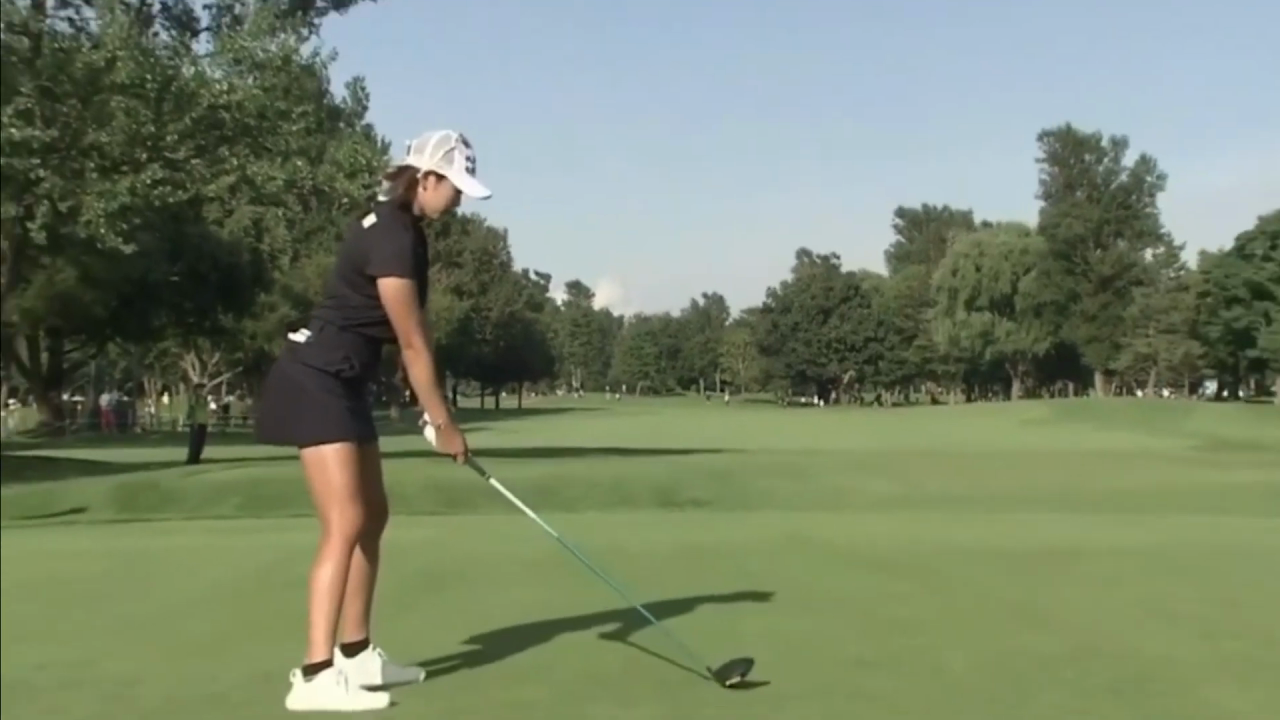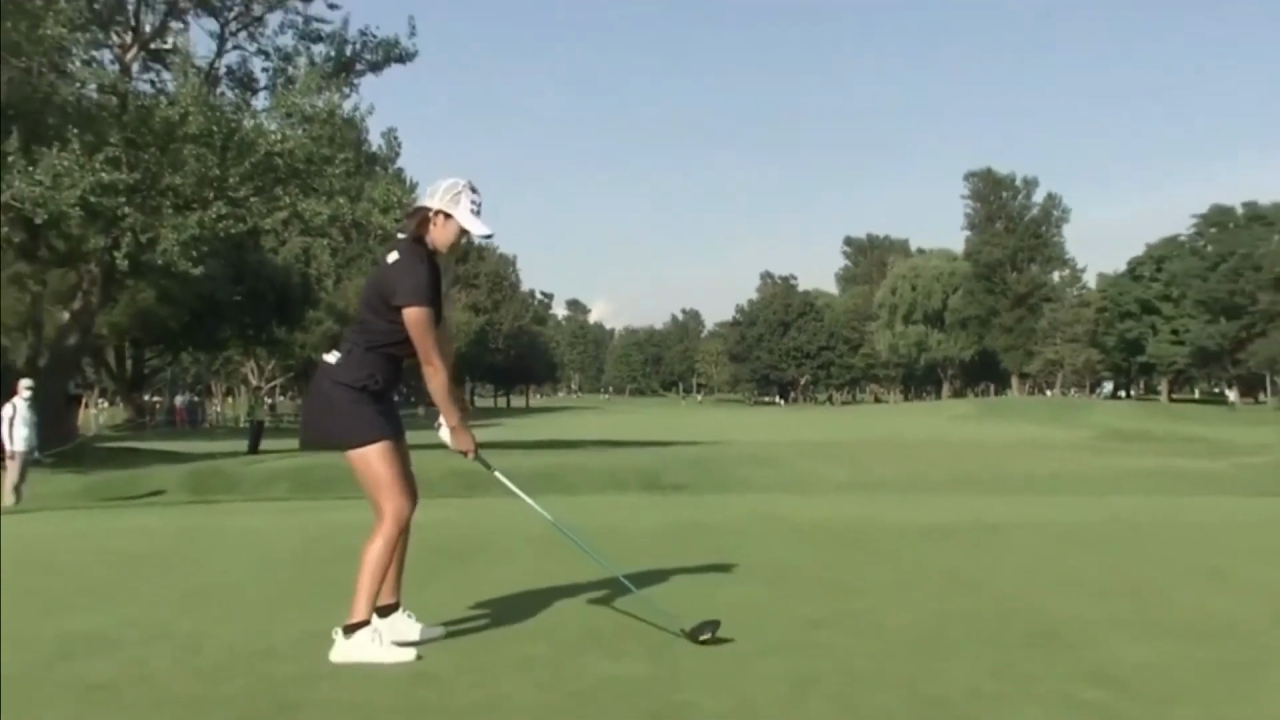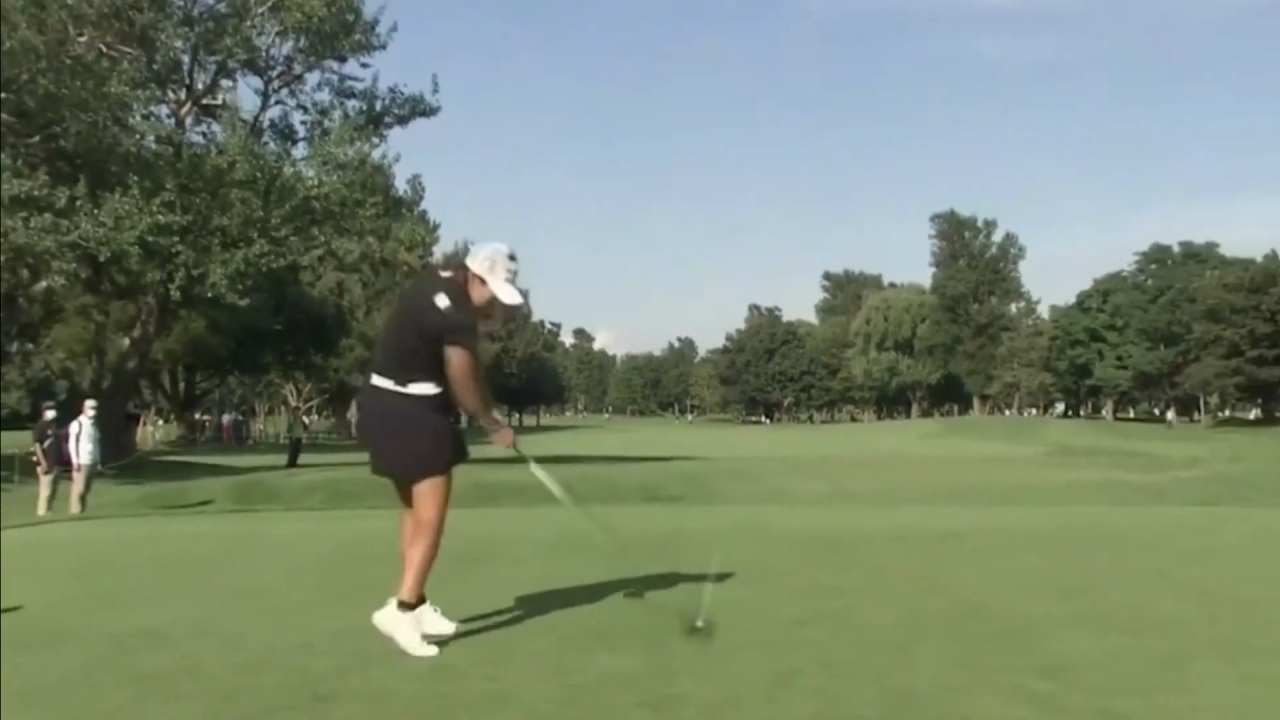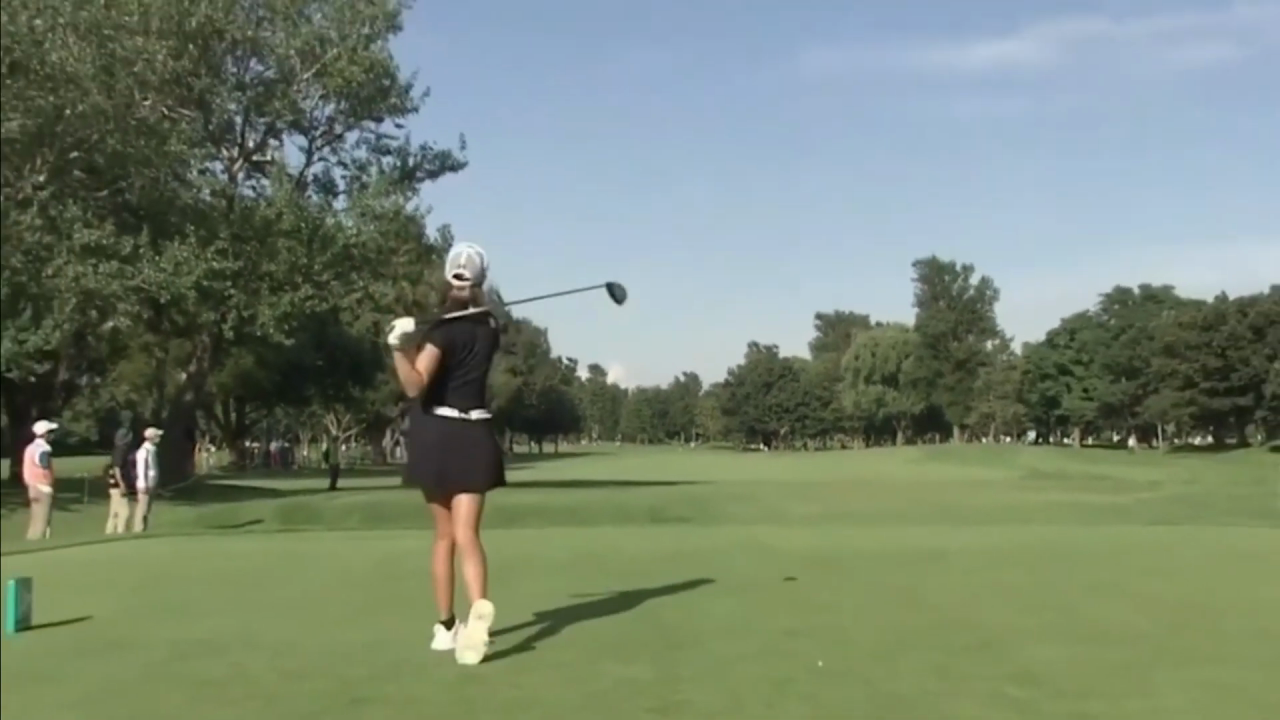
dt=1s
person 1, frame 1
left shoulder: (399, 227)
right shoulder: (392, 237)
left elbow: (411, 335)
right elbow: (413, 343)
left wrist: (434, 413)
right wrist: (443, 422)
left hip: (341, 383)
right hip: (316, 381)
left knee: (372, 516)
right knee: (345, 525)
left ankle: (355, 655)
right ankle: (315, 676)
person 1, frame 2
left shoulder: (425, 263)
right shoulder: (409, 270)
left elbow: (440, 346)
right elbow: (430, 360)
left wrist: (451, 413)
right wrist: (457, 424)
left hip: (372, 394)
right hip: (347, 394)
left knee: (404, 501)
right knee: (394, 510)
left ankle: (388, 615)
person 1, frame 3
left shoulder: (442, 278)
right shoulder: (454, 315)
right elbow: (464, 387)
right wrist: (495, 426)
left hip: (380, 404)
right hip: (419, 412)
left knee: (413, 512)
right knee: (429, 520)
person 1, frame 4
left shoulder: (443, 325)
right shoulder: (490, 326)
left elbow: (415, 385)
left wrist: (398, 345)
left hip: (436, 433)
right hip: (475, 433)
left knee: (444, 536)
right knee: (466, 535)
left ankle: (446, 626)
right ankle: (478, 610)
